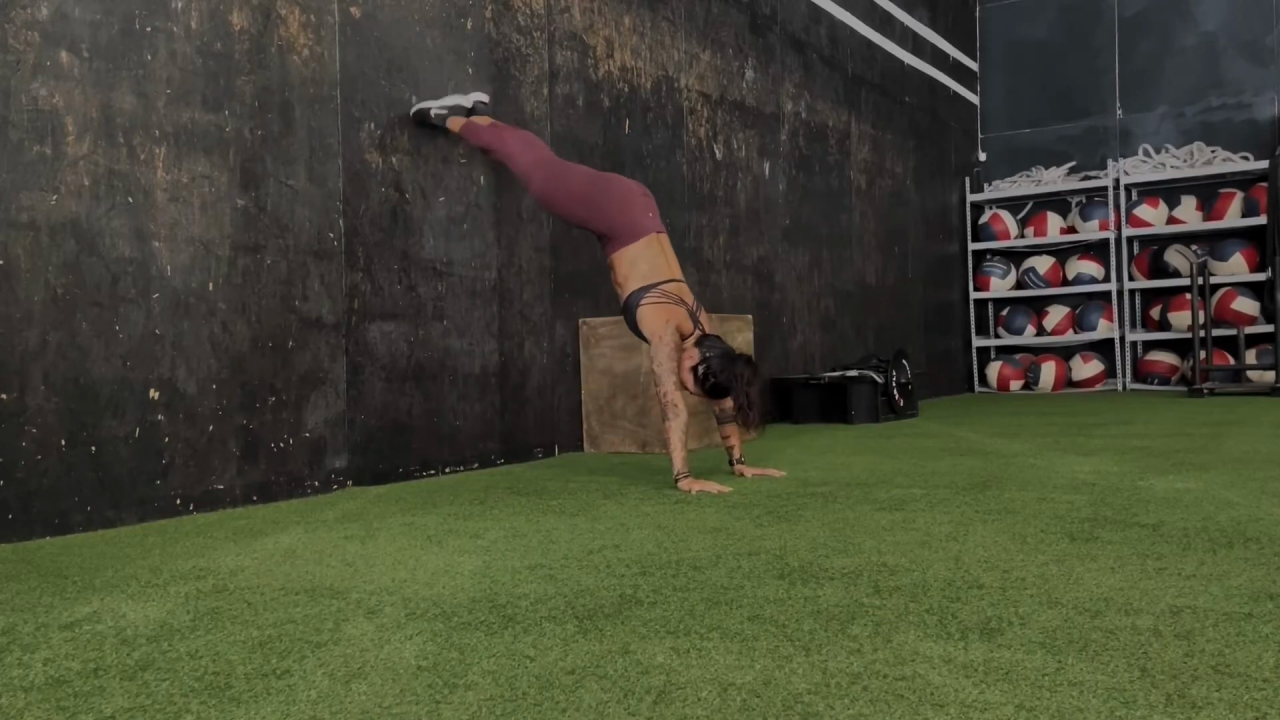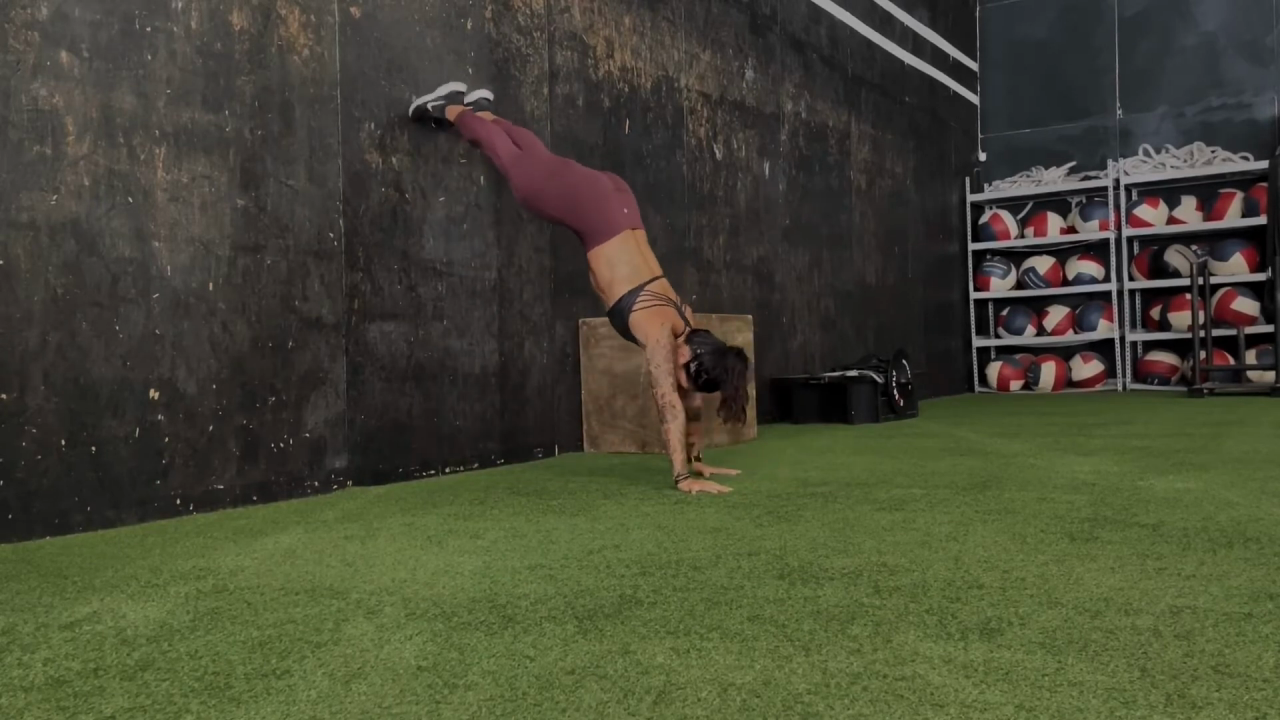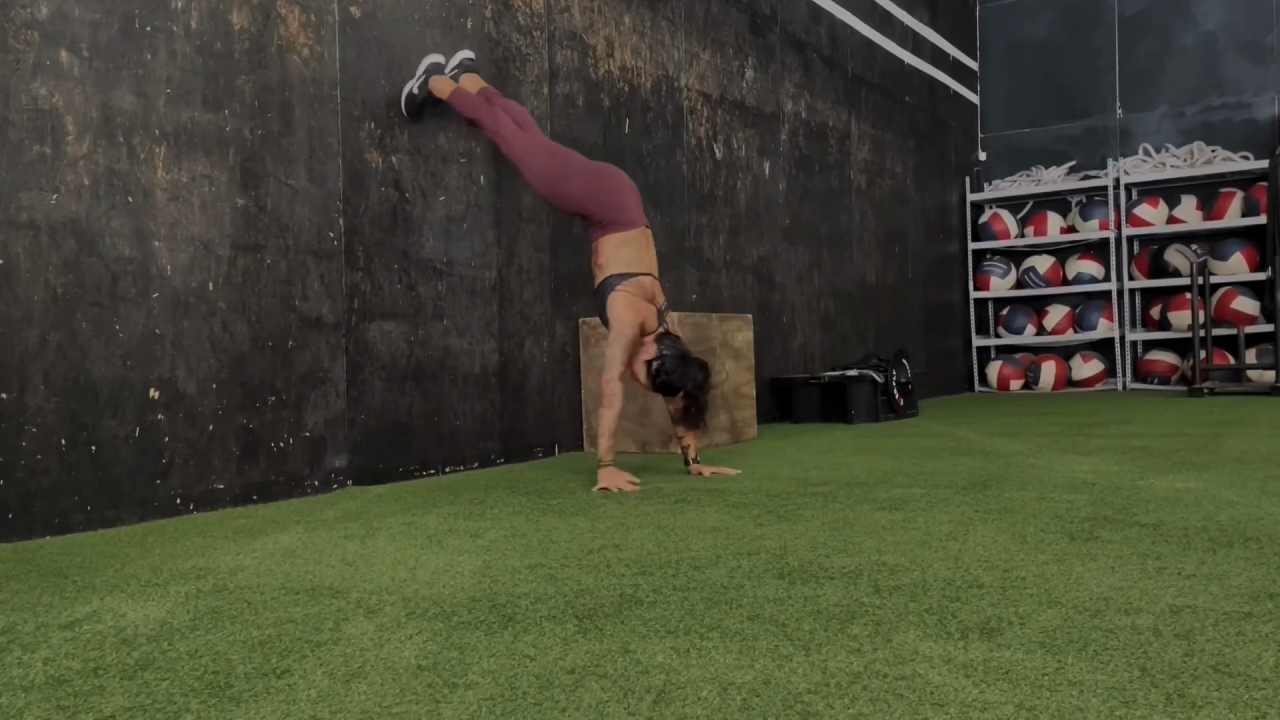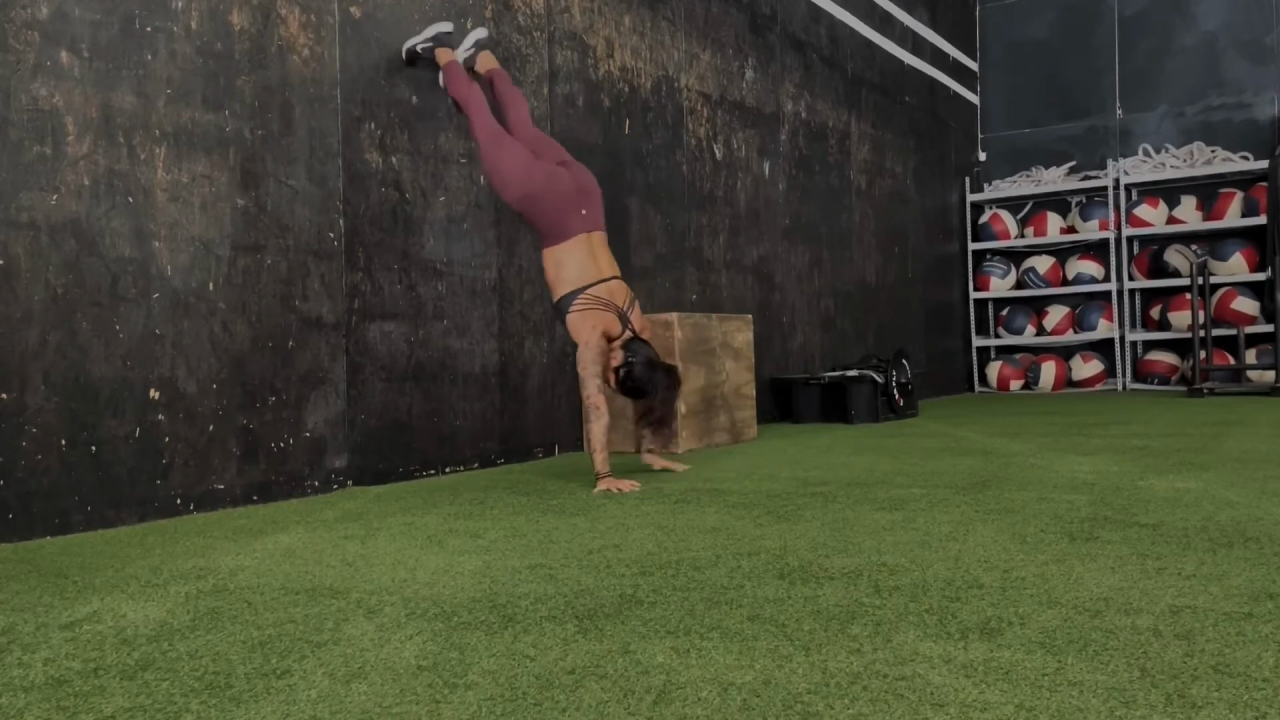
dt=0.5s
person 1, frame 1
left shoulder: (704, 331)
right shoulder: (667, 329)
left elbow: (724, 401)
right elbow: (672, 404)
left wrist: (739, 462)
right wrist: (684, 476)
left hip: (634, 202)
right hip: (614, 209)
left knee: (548, 164)
right knee: (525, 161)
left ankle: (478, 116)
right ankle: (454, 117)
person 1, frame 2
left shoulder: (684, 323)
right shoulder: (658, 330)
left elbow: (689, 402)
right elbow: (670, 406)
left wrist: (697, 461)
right wrist: (683, 478)
left hip: (611, 197)
right hip: (595, 205)
left knee: (546, 164)
right knee: (517, 163)
left ankle: (482, 112)
right ankle: (451, 108)
person 1, frame 3
left shoulder: (665, 330)
right shoulder: (632, 319)
left elbow: (678, 400)
right elbow: (611, 394)
left wrist: (693, 461)
right wrist: (605, 466)
left hip: (613, 202)
right hip: (604, 199)
left knee: (537, 144)
right knee: (514, 139)
left ankle: (468, 78)
right ankle: (435, 82)
person 1, frame 4
left shoulder: (635, 328)
right shoulder: (595, 331)
left elbow: (647, 394)
right elbow: (595, 406)
left wrist: (650, 452)
right wrist: (604, 477)
left hip: (579, 191)
right hip: (557, 203)
left knee: (523, 130)
right knee: (488, 127)
left ankle: (480, 56)
right ankle: (444, 49)
